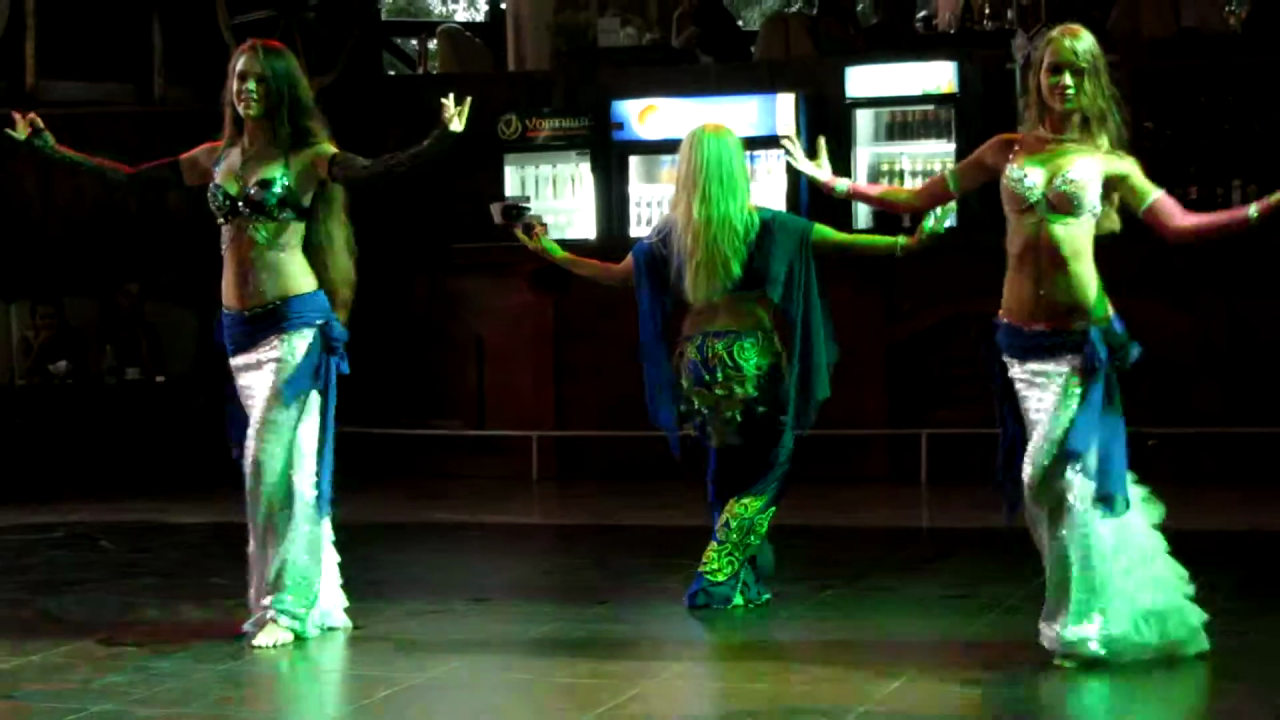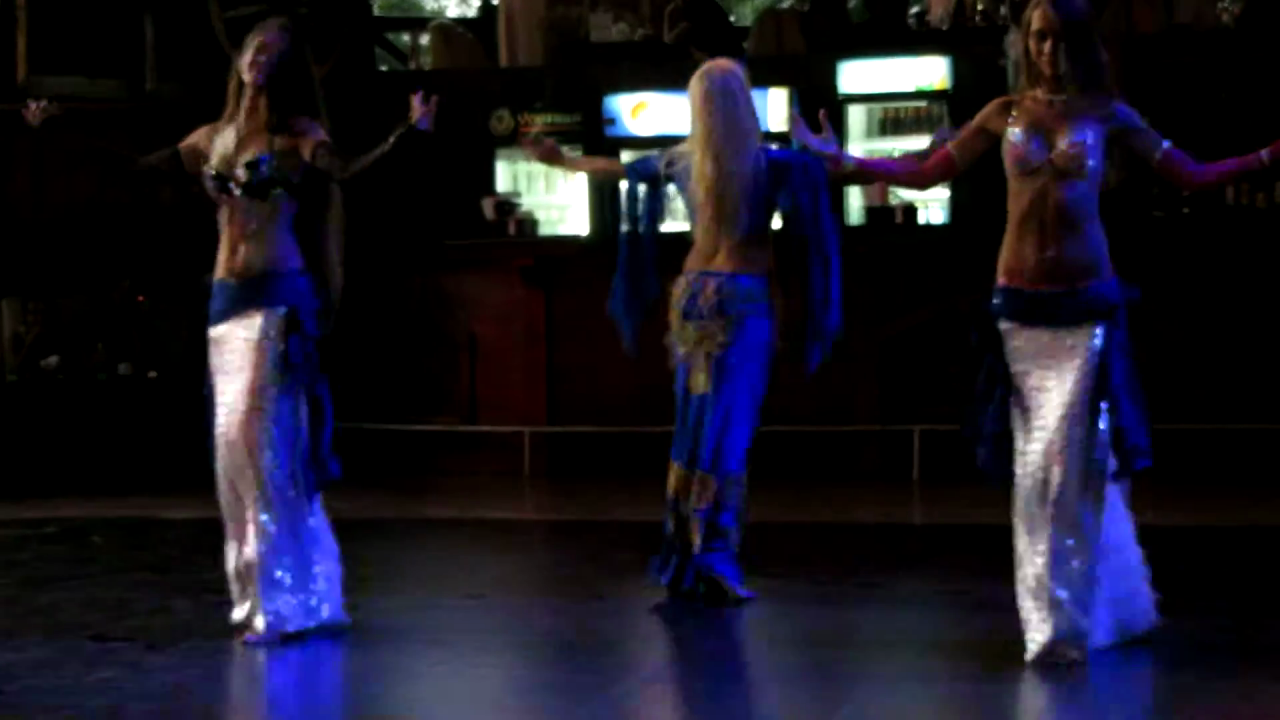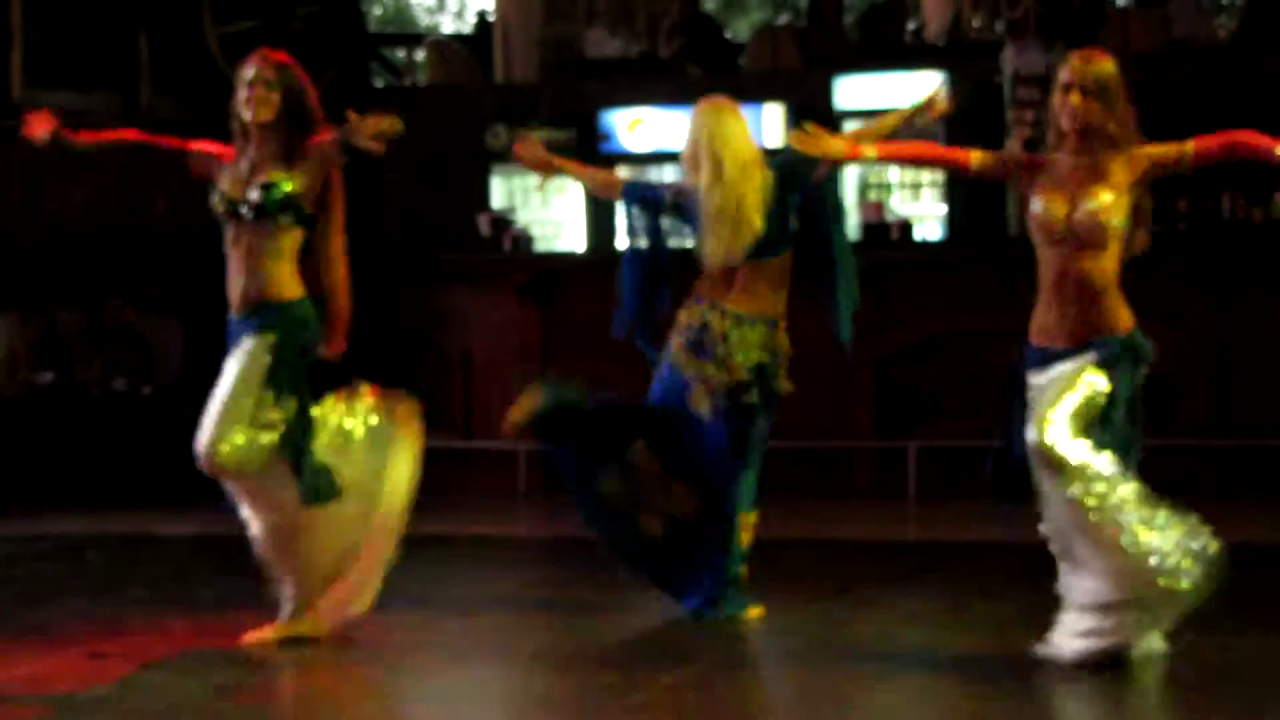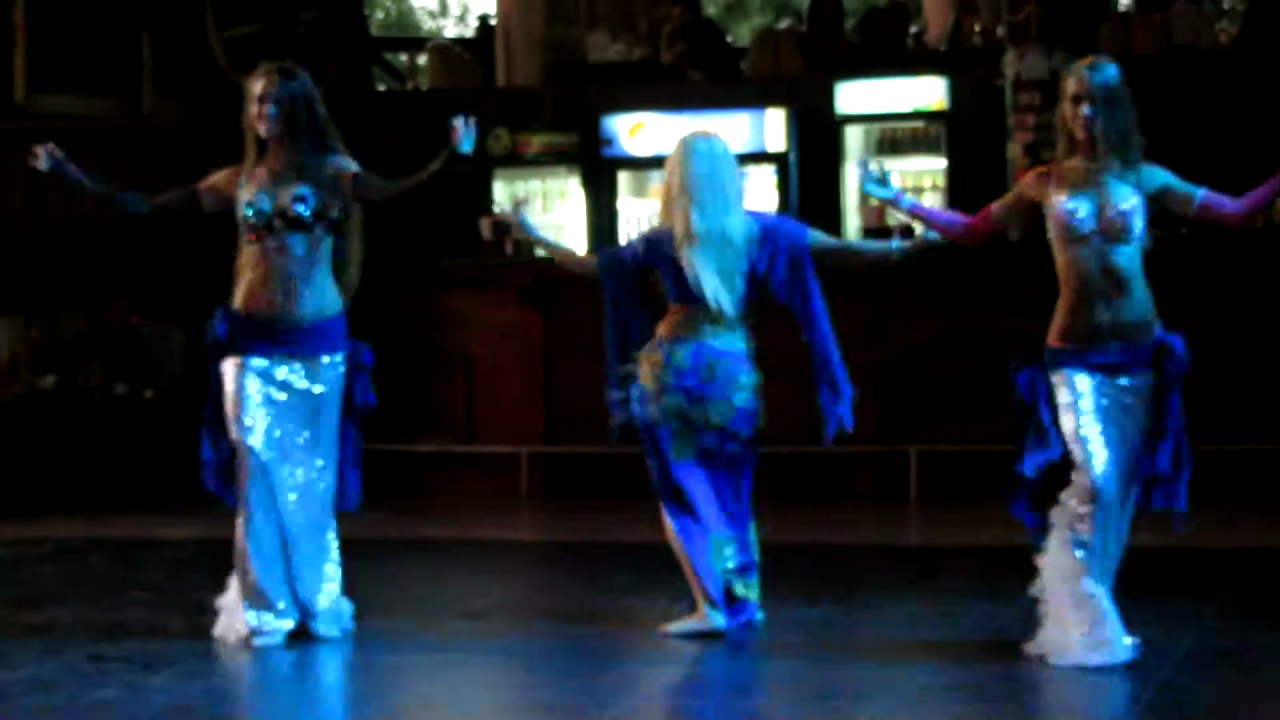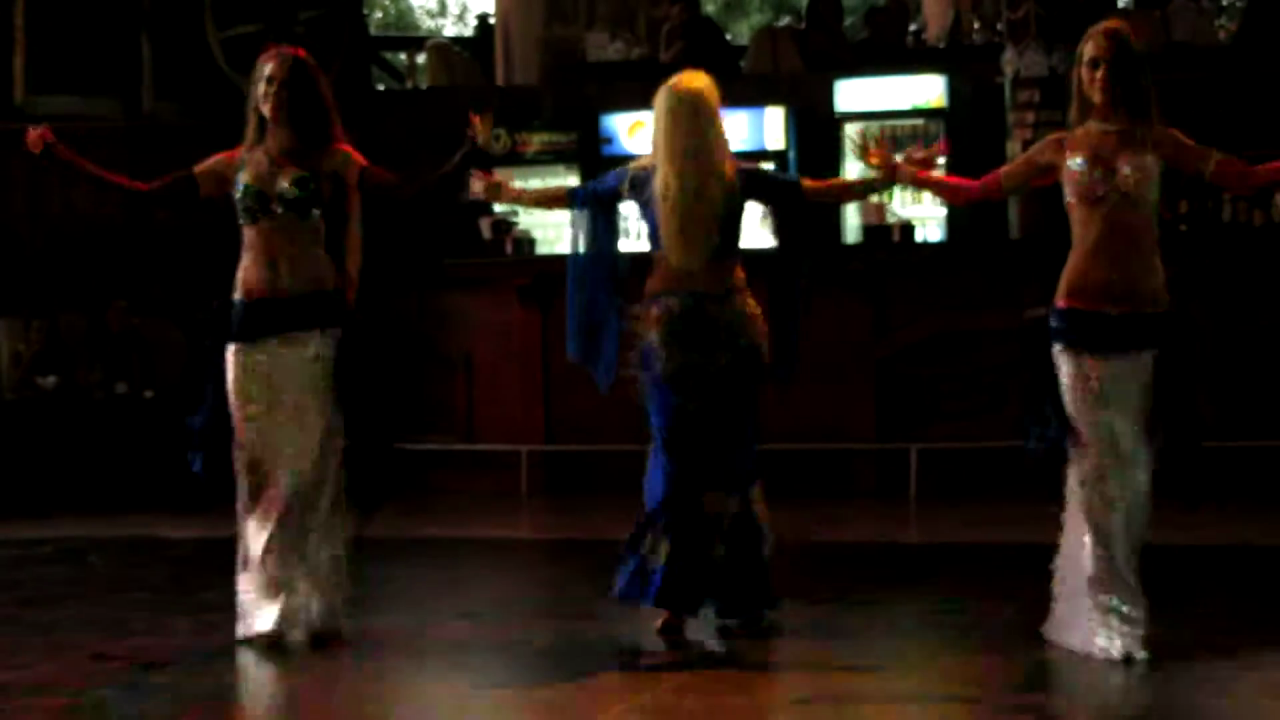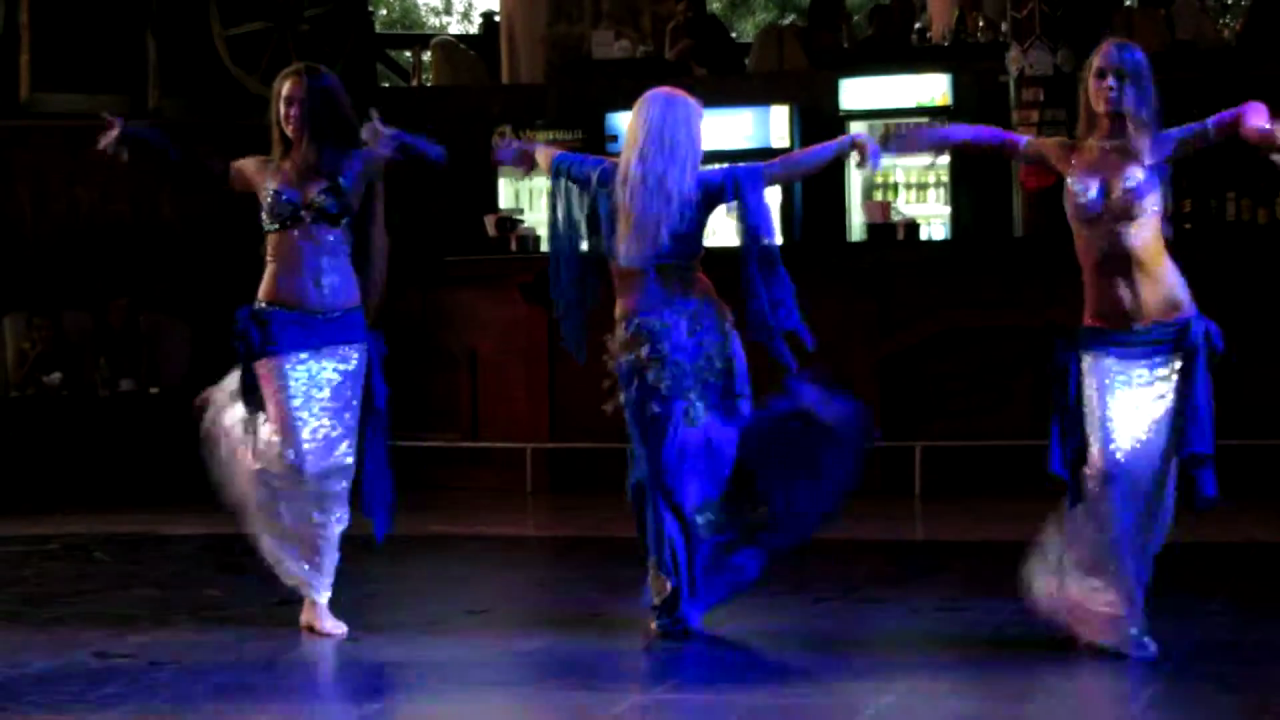
dt=0.7s
person 1, frame 1
left shoulder: (1110, 160)
right shoulder: (1003, 149)
left elbow: (1179, 226)
right elbow: (918, 200)
right wrist: (837, 184)
left hip: (1083, 337)
right hip: (1022, 344)
left knee: (1054, 473)
right knee: (1049, 485)
left ankle: (1075, 626)
right ankle: (1105, 615)
person 1, frame 2
left shoulder: (1108, 116)
right shoulder: (1004, 112)
left elbow: (1191, 174)
right elbow: (925, 174)
right wrist: (843, 161)
left hip: (1086, 302)
right hip: (1019, 303)
left knee: (1071, 453)
right knee: (1034, 457)
left ankle: (1067, 618)
right ankle: (1056, 609)
person 1, frame 3
left shoulder: (1133, 165)
right shoulder: (1033, 170)
left elbow: (1228, 145)
right elbow: (952, 158)
right wrist: (859, 151)
left hip: (1107, 350)
right hip: (1046, 355)
left knee: (1057, 440)
right knee: (1069, 492)
left ankle: (1166, 564)
right ankle: (1112, 618)
person 1, frame 4
left shoulder: (1144, 177)
right shoulder: (1045, 184)
right elbow: (970, 229)
right wrist: (893, 197)
left hip: (1141, 355)
right hip: (1074, 357)
left knee: (1119, 493)
right knee: (1093, 484)
left ankle: (1090, 619)
right ankle: (1085, 627)
person 1, frame 5
left shoulder: (1159, 143)
right shoulder: (1059, 148)
right elbow: (975, 191)
right wrist: (902, 172)
left hip: (1145, 320)
right hip: (1081, 319)
left knee: (1133, 466)
right knee: (1097, 465)
left ankle: (1117, 608)
right ankle: (1105, 618)
person 1, frame 6
left shoulder: (1160, 148)
right shoulder: (1065, 154)
right elbow: (993, 138)
right wrist: (923, 137)
left hip: (1169, 332)
right hip: (1105, 338)
left knee: (1151, 476)
right knee: (1112, 465)
left ankle: (1114, 606)
right ankle: (1096, 605)
person 2, frame 1
left shoulder: (308, 155)
right shoulder: (214, 157)
left elbow: (376, 170)
right elbow: (130, 176)
left wrist: (441, 139)
right wrist: (48, 146)
left hip: (296, 321)
right hip: (239, 327)
left knee: (281, 464)
right knee: (263, 466)
left ankle: (288, 605)
right ankle: (292, 597)
person 2, frame 2
left shoulder: (297, 136)
right shoulder: (214, 137)
left elbow: (344, 171)
right elbow: (134, 167)
left wrist: (407, 132)
left hip: (279, 298)
right hip: (228, 301)
left knee: (263, 441)
right knee: (235, 446)
left ankle: (285, 600)
right ankle: (259, 595)
person 2, frame 3
left shoulder: (311, 155)
right shoulder: (224, 162)
left elbow: (353, 138)
right elbow: (142, 141)
left wrist: (369, 133)
right wrist: (64, 138)
left hip: (281, 322)
right hip: (246, 326)
left knee: (221, 448)
right knee: (271, 462)
right ankle: (310, 595)
person 2, frame 4
left shoulder: (330, 170)
right shoulder: (236, 180)
left elbow: (387, 191)
right elbow: (148, 209)
left wrist: (449, 159)
right wrist: (70, 173)
left hip: (319, 337)
right hip: (252, 338)
left knee: (312, 474)
right knee: (255, 471)
left ankle: (316, 603)
right ankle: (267, 608)
person 2, frame 5
left shoulder: (332, 159)
right shoulder: (233, 164)
left elbow: (406, 188)
right elbow: (147, 193)
right wrist: (61, 154)
left hip: (313, 318)
right hip: (252, 321)
left knee: (309, 457)
right knee: (258, 462)
left ankle: (313, 606)
right ankle: (266, 605)
person 2, frame 6
left shoulder: (355, 162)
right shoulder: (261, 170)
left elbow: (436, 157)
right elbow: (190, 164)
left wrist: (390, 137)
right wrist: (130, 136)
left hip: (343, 326)
right hip: (281, 325)
left knee: (336, 461)
right knee: (302, 455)
left ankle: (314, 596)
person 3, frame 1
left shoulder: (669, 230)
right shoulder: (758, 222)
left elbow: (618, 274)
right elbow: (842, 241)
left wrist: (556, 255)
right wrist: (906, 242)
left hip: (696, 360)
right hip: (751, 357)
left knee: (727, 477)
right knee: (764, 472)
left ankle: (742, 577)
right ankle: (719, 581)
person 3, frame 2
left shoulder: (682, 160)
right shoulder: (766, 161)
left elbow: (614, 169)
right elbow: (816, 173)
left wrist: (554, 155)
left hip: (697, 296)
right hip: (746, 297)
left knee: (697, 428)
right knee: (730, 431)
left ankle: (686, 563)
right ankle: (712, 563)
person 3, frame 3
left shoulder: (689, 193)
right shoulder: (778, 176)
left elbow: (610, 185)
left wrist: (552, 163)
right wrist: (918, 112)
left hip: (700, 329)
right hip: (755, 339)
left knee: (667, 432)
right knee: (736, 462)
left ankle: (554, 408)
right ankle: (721, 592)
person 3, frame 4
left shoulder: (662, 239)
right shoulder: (759, 230)
left elbow: (589, 267)
right elbow: (842, 248)
left wrist: (529, 235)
right wrist: (906, 245)
left hip: (673, 366)
right hip: (733, 369)
left knee: (679, 492)
right knee: (729, 490)
left ankle: (712, 605)
right ankle: (740, 597)
person 3, frame 5
left shoulder: (642, 177)
right shoulder: (734, 176)
left elbow: (567, 196)
right elbow: (820, 195)
left wrist: (500, 192)
left hip: (665, 323)
right hip: (728, 321)
left knee: (676, 456)
right knee: (731, 457)
left ankle: (676, 598)
right ankle: (739, 599)
person 3, frame 6
left shoulder: (605, 177)
right shoulder: (699, 185)
left elbow: (550, 159)
right elbow: (781, 168)
left wrist: (525, 153)
right wrist: (849, 142)
left hip: (639, 336)
right hip: (700, 323)
left knee: (664, 470)
right knee: (724, 438)
left ankle: (675, 608)
